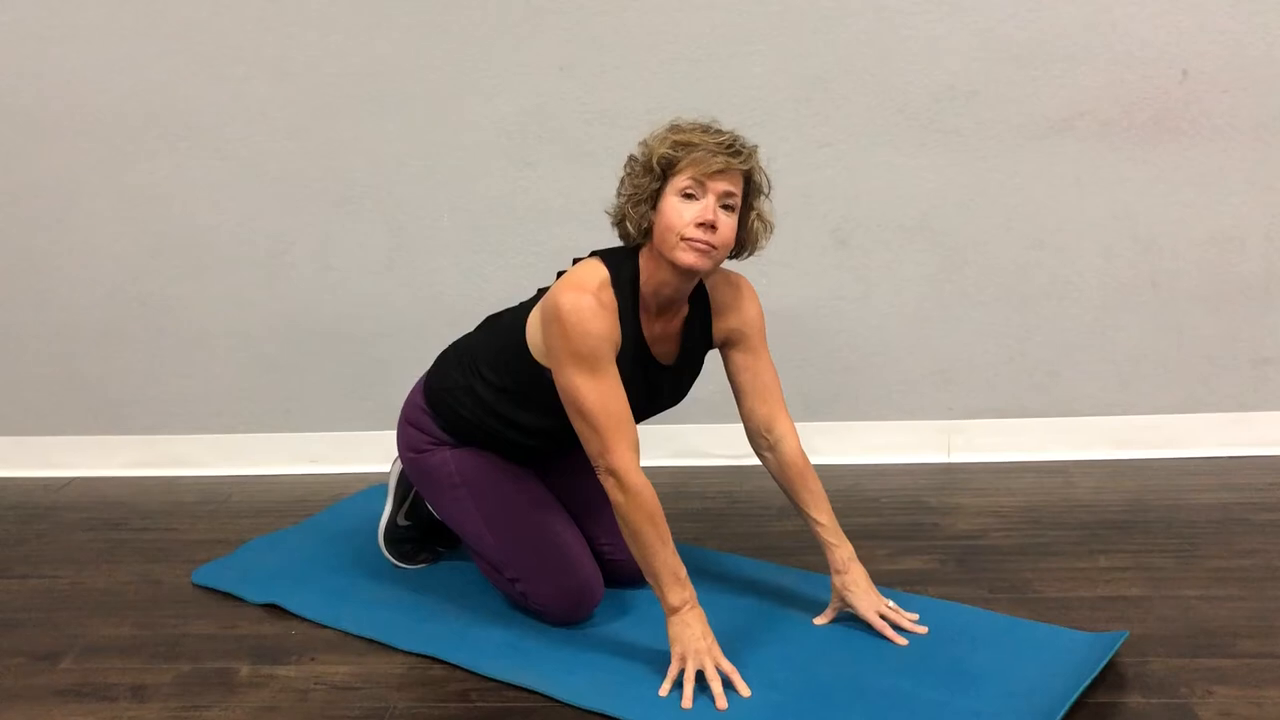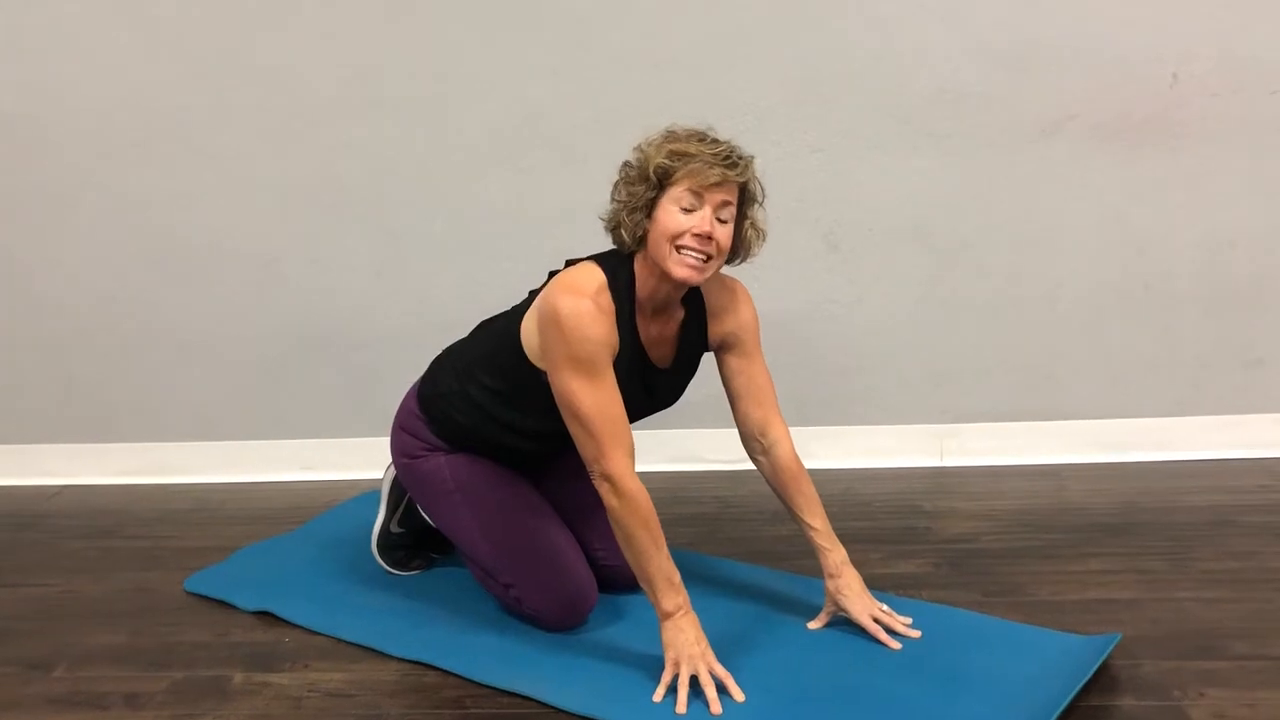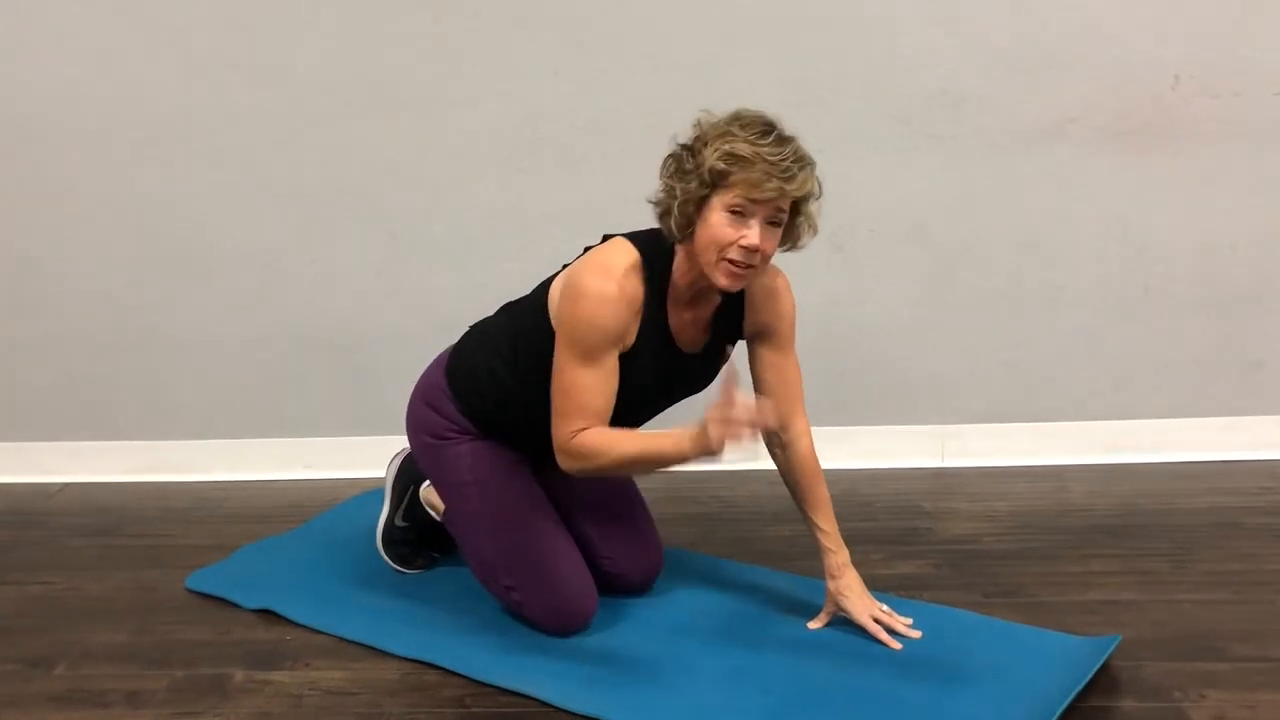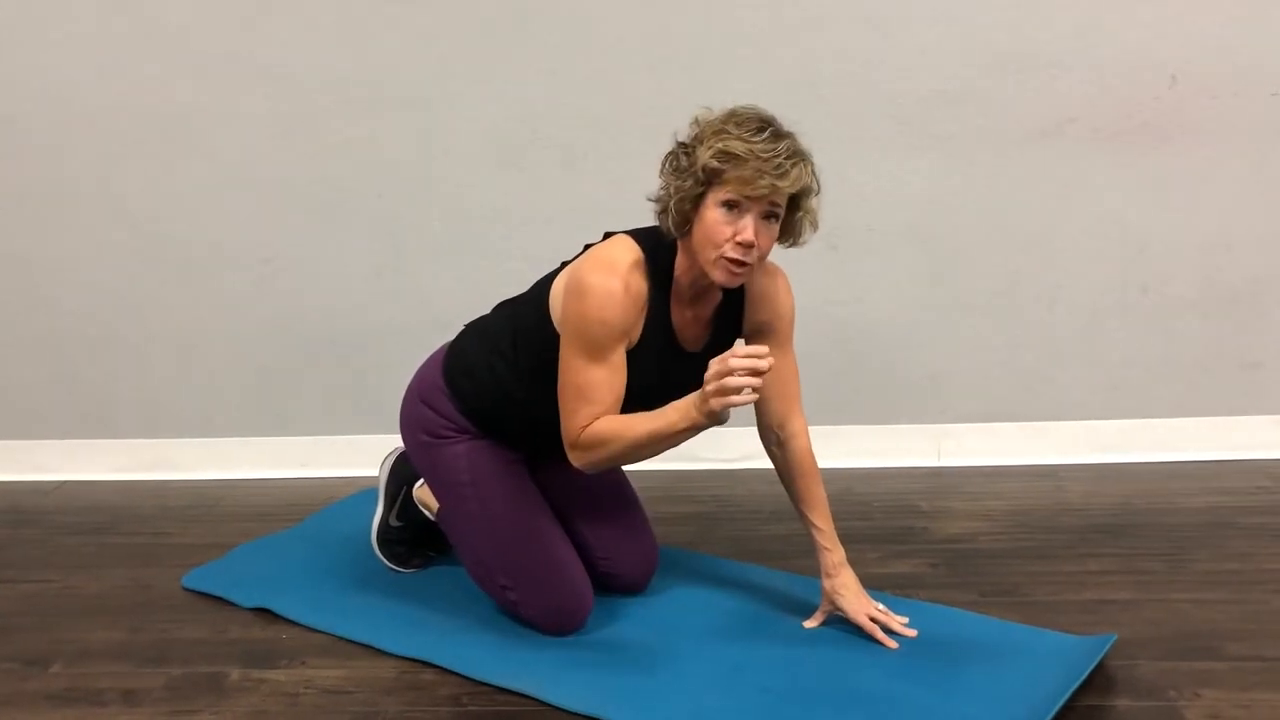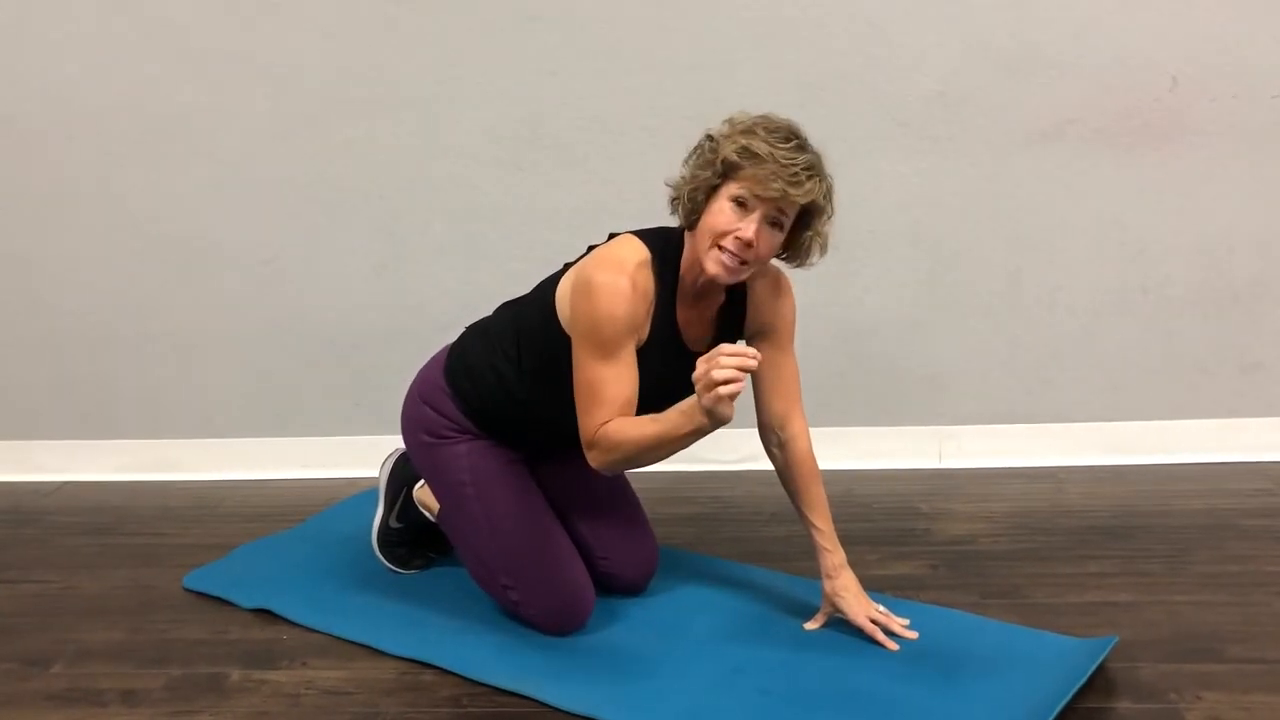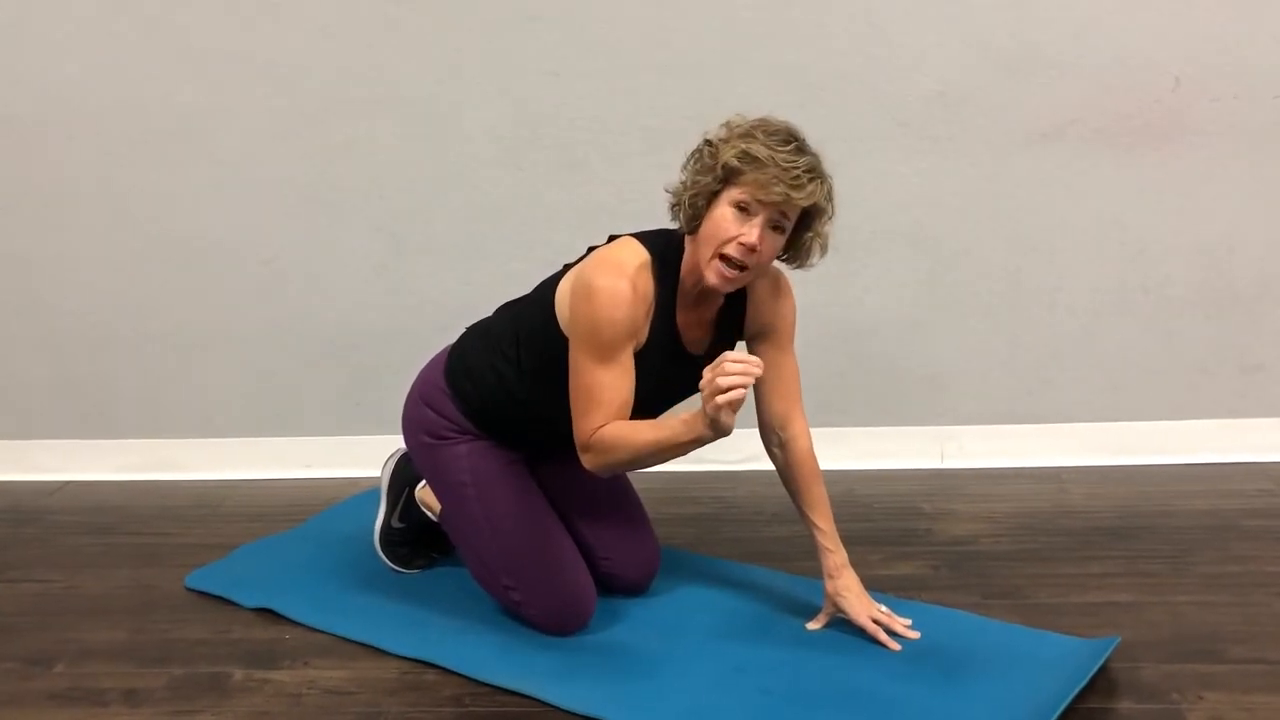
dt=0.7s
person 1, frame 1
left shoulder: (730, 301)
right shoulder: (584, 302)
left elbow: (773, 435)
right elbow: (618, 470)
left wrist: (844, 563)
right wrist: (682, 611)
left hip: (547, 435)
right hip: (454, 431)
left knee: (628, 564)
right knee: (568, 596)
left ankle: (490, 507)
right ankle: (429, 503)
person 1, frame 2
left shoulder: (725, 304)
right shoulder: (580, 306)
left elbow: (767, 439)
right elbow: (614, 475)
left wrist: (838, 566)
right wrist: (676, 616)
left hip: (539, 439)
right hip: (447, 436)
left knee: (623, 569)
right knee: (564, 600)
left ankle: (491, 513)
right ankle: (424, 508)
person 1, frame 3
left shoulder: (765, 294)
right shoulder: (608, 285)
left elbow: (788, 434)
right elbow: (576, 445)
left wrist: (839, 566)
right wrist: (699, 440)
left hip: (553, 425)
right hip: (467, 417)
left knee: (634, 574)
right knee: (563, 608)
left ankle: (489, 503)
right ankle: (430, 499)
person 1, frame 4
left shoulder: (765, 291)
right shoulder: (612, 282)
left elbow: (785, 431)
right elbow: (585, 445)
left wrist: (834, 566)
right wrist: (700, 408)
left hip: (548, 423)
right hip: (461, 413)
left knee: (631, 572)
right knee: (558, 608)
left ankle: (493, 503)
right ankle: (421, 499)
person 1, frame 5
left shoulder: (766, 293)
right shoulder: (618, 281)
left elbow: (785, 431)
right elbow: (604, 448)
left wrist: (835, 568)
right wrist: (704, 414)
left hip: (552, 427)
right hip: (464, 414)
left knee: (631, 572)
right knee: (560, 607)
left ankle: (483, 503)
right ankle: (422, 497)
person 1, frame 6
left shoulder: (766, 295)
right shoulder: (618, 283)
left elbow: (786, 432)
right elbow: (597, 448)
left wrist: (837, 568)
right wrist: (704, 422)
left hip: (551, 426)
right hip: (463, 413)
left knee: (632, 573)
right knee: (562, 608)
left ankle: (499, 503)
right ankle: (425, 498)
